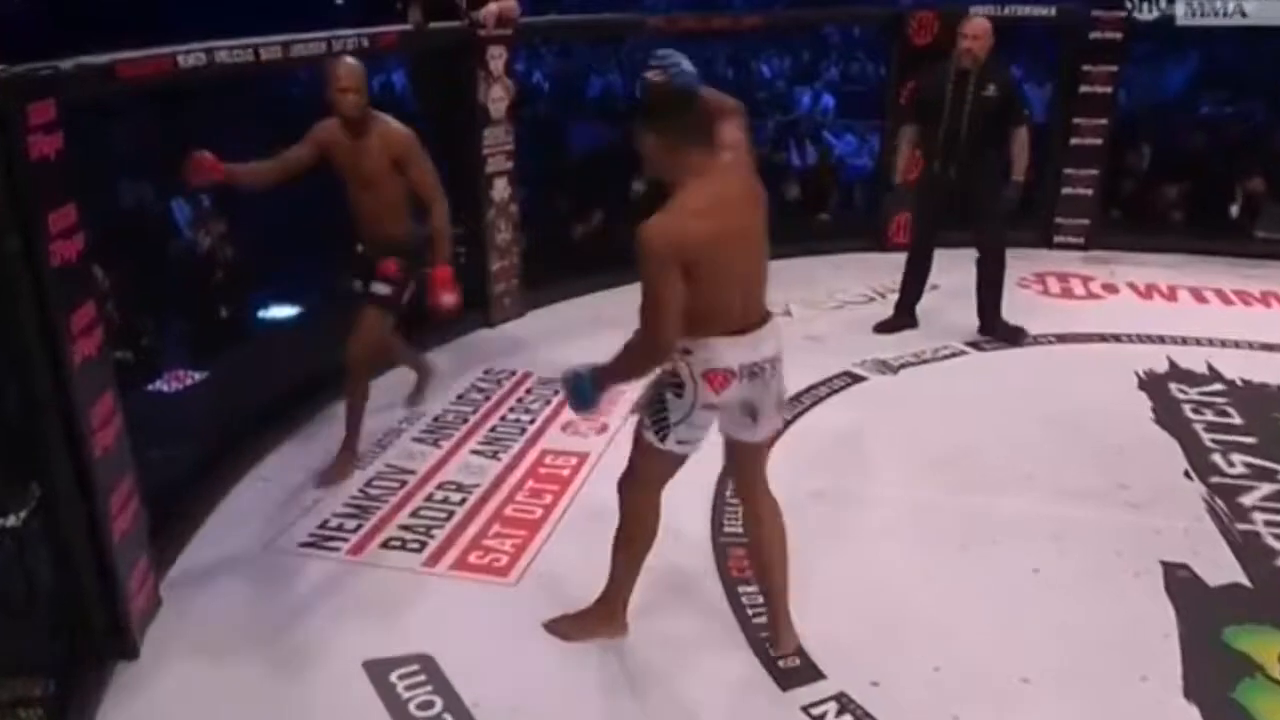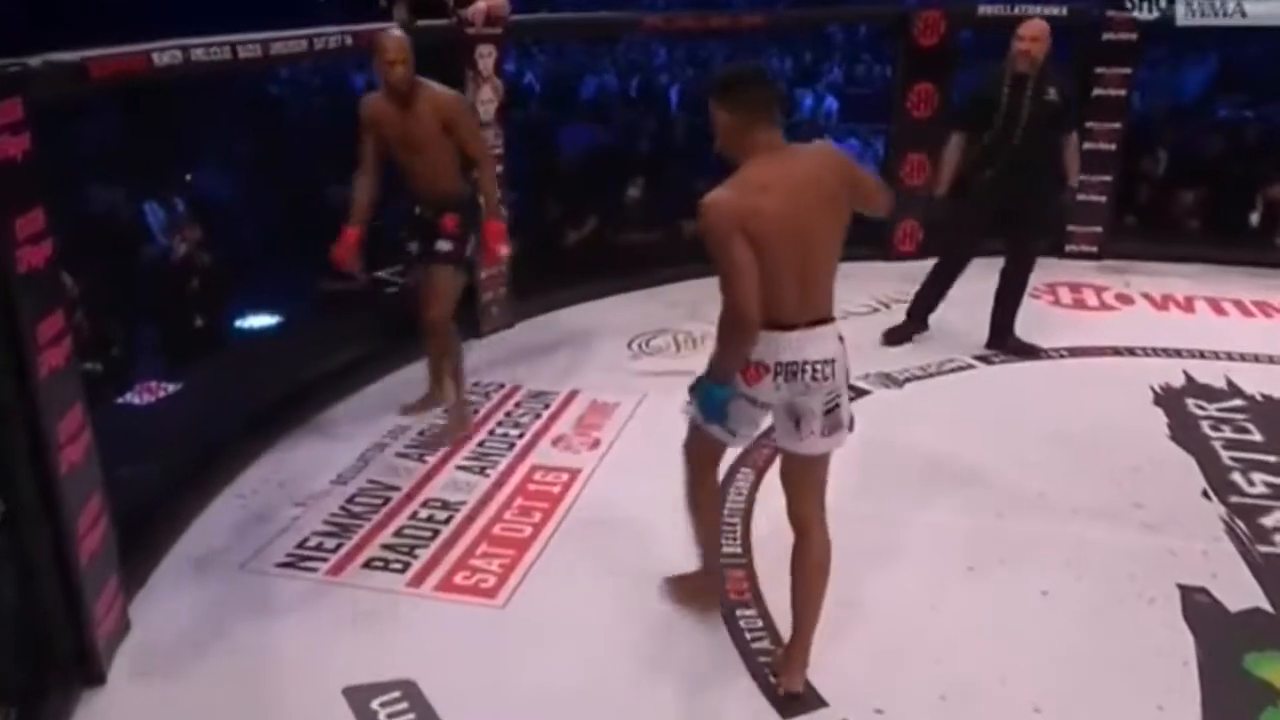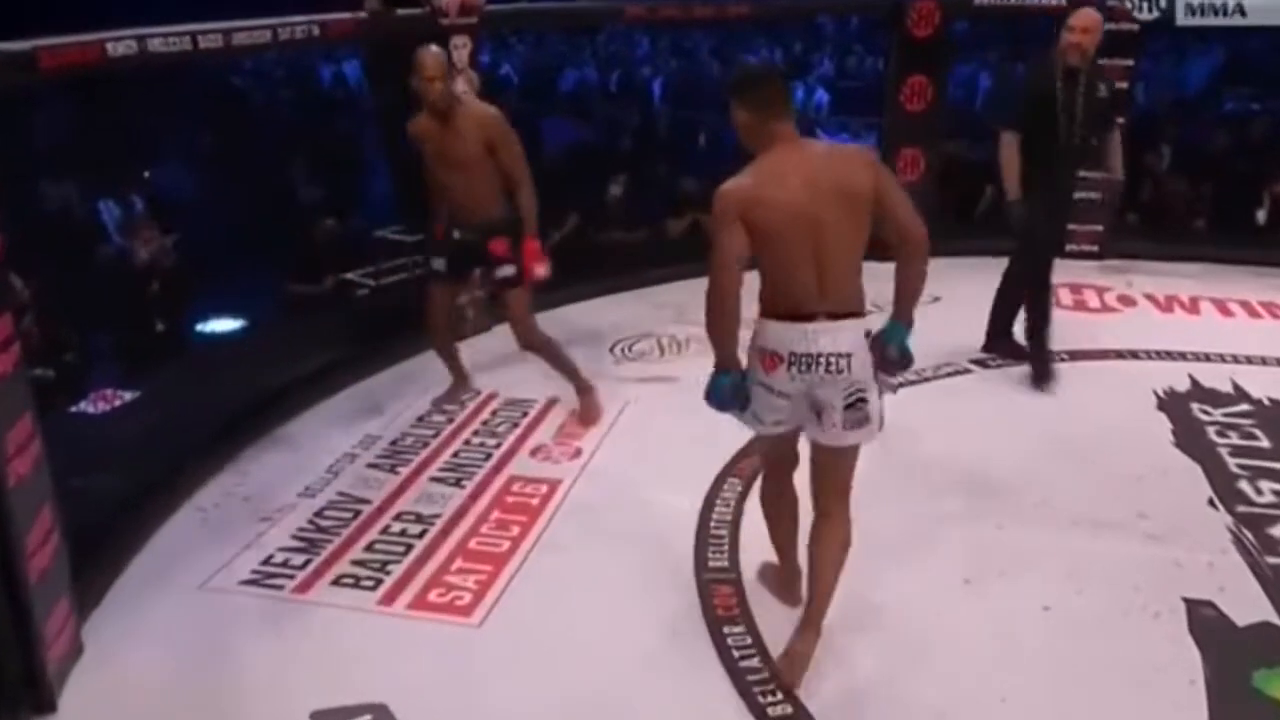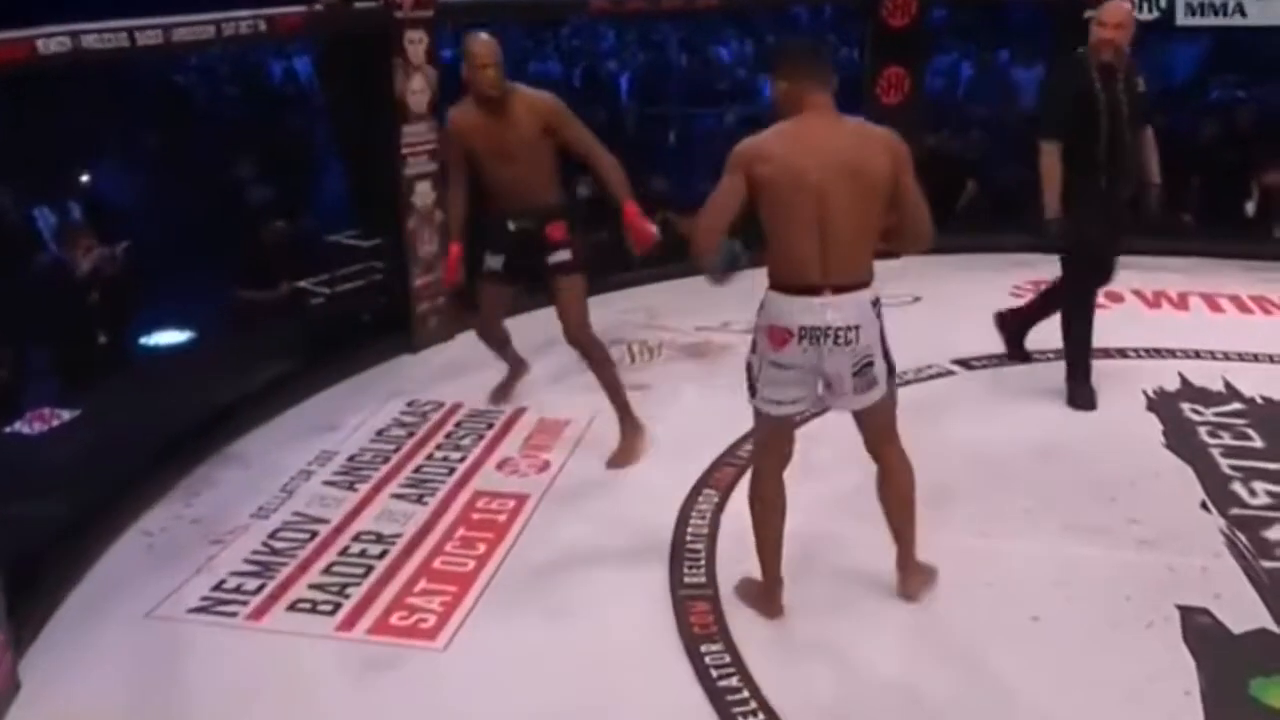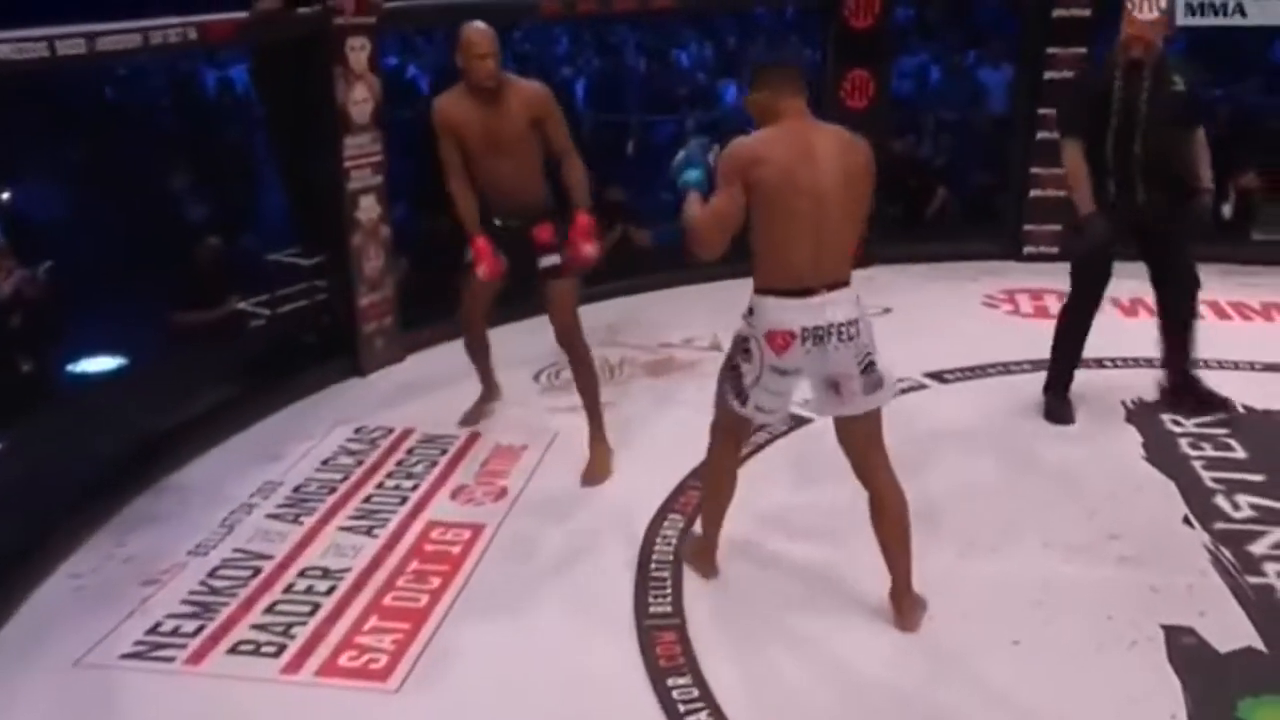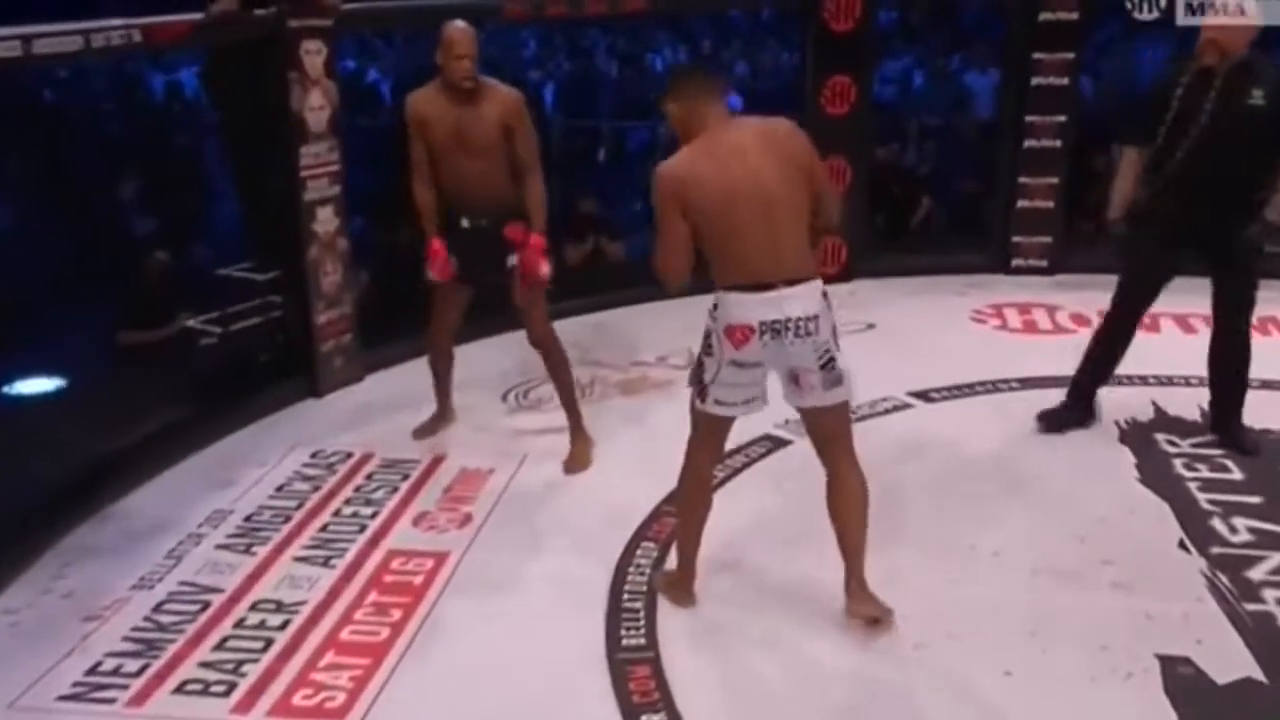
dt=0.3s
person 1, frame 1
left shoulder: (663, 233)
right shoulder: (740, 165)
left elbow: (657, 343)
right elbow: (727, 111)
left wrist: (599, 377)
left hip: (707, 363)
right hip: (762, 352)
left knee: (640, 488)
right knee: (753, 487)
left ankle: (611, 611)
right ankle: (781, 623)
person 1, frame 2
left shoulder: (723, 205)
right shoulder: (828, 161)
left elbow: (744, 313)
right elbow: (882, 202)
left wrist: (716, 379)
left hip: (758, 358)
right hip: (820, 352)
left knee: (701, 456)
right knee: (807, 509)
left ankle: (710, 577)
right ankle: (798, 659)
person 1, frame 3
left shoulder: (737, 194)
right shoulder: (858, 162)
left elbow: (724, 297)
right elbow: (915, 244)
left wrist: (725, 368)
right wrist: (899, 327)
left hip: (781, 343)
right hip: (849, 341)
left knee: (777, 468)
right knee: (832, 494)
left ankle: (788, 576)
right ankle: (807, 634)
person 1, frame 4
left shoulder: (755, 152)
right shoulder: (885, 145)
left elbow: (703, 239)
right elbow: (919, 236)
left wrist: (722, 257)
left hip: (787, 316)
right hip: (855, 314)
left knee: (769, 456)
right knee: (886, 447)
left ankle: (770, 587)
right ankle: (908, 568)
person 1, frame 5
left shoulder: (745, 153)
right shoulder: (857, 150)
left elbow: (707, 244)
left wrist: (691, 184)
left hip: (776, 318)
right hip: (842, 315)
left knee: (727, 438)
right knee: (873, 463)
left ankle: (705, 549)
right ankle: (904, 597)
person 1, frame 6
left shoulder: (674, 173)
right shoulder: (788, 134)
left elbow: (674, 276)
right elbow: (830, 217)
left hip: (739, 317)
right hip: (806, 307)
left knee: (703, 450)
right knee: (839, 455)
left ankle: (683, 578)
right ankle: (858, 589)
person 2, frame 1
left shoulder: (396, 138)
right shoulder: (327, 134)
left elbow: (436, 201)
right elbow: (277, 168)
left wrist: (442, 268)
right wrist: (221, 171)
left hip: (398, 254)
right hip: (368, 250)
left knee: (357, 356)
right knee: (376, 340)
left ankle: (348, 450)
right ankle: (422, 369)
person 2, frame 2
left shoulder: (446, 102)
right shoulder: (372, 108)
left elbow: (484, 162)
right elbow: (368, 172)
left wrist: (494, 221)
right wrist: (353, 231)
left hip: (456, 212)
right hip: (422, 212)
left knee: (437, 315)
right knee: (427, 309)
left ankle: (458, 405)
right ankle: (439, 388)
person 2, frame 3
left shoulder: (487, 120)
right shoulder: (418, 128)
left elbow: (522, 182)
left wrist: (533, 244)
left hip: (499, 234)
right hip: (455, 233)
left knee: (527, 337)
right knee: (436, 319)
left ankle: (584, 388)
right ankle: (461, 381)
person 2, frame 4
left shoulder: (542, 105)
right shoulder: (458, 122)
left elbow: (596, 154)
right elbow: (459, 184)
left wrist: (630, 211)
right wrist: (455, 245)
left hip: (552, 224)
right hip: (506, 227)
left knee: (578, 332)
right knee: (486, 323)
left ankle: (630, 425)
right ankle: (516, 364)
person 2, frame 5
left shoulder: (535, 97)
right shoulder: (446, 111)
left elbow: (569, 158)
right elbow: (457, 181)
left wrist: (583, 220)
right wrist: (479, 242)
left hip: (542, 222)
right hip: (492, 222)
left knee: (568, 334)
right knee: (471, 320)
left ankle: (598, 439)
right ankle: (489, 389)
person 2, frame 6
left shoulder: (508, 102)
right shoulder: (419, 107)
left elbow: (531, 173)
right elbow: (422, 179)
left wrist: (537, 240)
right wrist: (435, 243)
left hip: (509, 224)
right hip: (458, 226)
left knee: (541, 334)
right knee: (440, 332)
left ankle: (579, 432)
right ankle: (444, 408)
person 3, frame 1
left shoulder: (1002, 83)
right shoulder: (934, 79)
left elbow: (1019, 131)
right elbow: (911, 128)
left wrist: (1016, 179)
right wrist: (900, 175)
left hip: (982, 177)
right hip: (936, 174)
left knee: (991, 245)
right knee: (921, 242)
left ankle: (990, 319)
right ankle: (905, 312)
person 3, frame 2
left shoulder: (1055, 91)
right shoulder: (990, 86)
left elbow: (1068, 137)
right elbow: (960, 137)
left wrist: (1070, 184)
right wrist: (941, 190)
left hip: (1033, 191)
right hip: (987, 184)
left knee: (1021, 261)
right knee: (956, 253)
left ankle: (1002, 333)
right ankle: (916, 318)
person 3, frame 3
left shoulder: (1099, 84)
right shoulder: (1037, 79)
left elbow: (1109, 132)
right elbow: (1010, 138)
left wrist: (1116, 177)
right wrist: (1013, 196)
left hip: (1062, 187)
right hip: (1033, 188)
left knee: (1027, 263)
right knee: (1037, 265)
left ankle: (999, 335)
right ankle: (1039, 353)
person 3, frame 4
left shoulder: (1132, 78)
right shoulder: (1070, 79)
left elbow: (1143, 130)
right elbow: (1050, 149)
left wrist: (1153, 180)
right wrist: (1053, 211)
left hip: (1113, 194)
right hip: (1079, 198)
left knee: (1094, 275)
right knee: (1083, 283)
left ankle: (1016, 322)
right ankle: (1078, 375)
person 3, frame 5
left shoulder: (1174, 75)
right shoulder: (1097, 78)
left elbow: (1193, 133)
right elbow: (1072, 145)
left wrist: (1205, 189)
right wrist: (1087, 211)
left hip: (1163, 202)
right hip: (1107, 203)
left knee: (1181, 290)
right knee: (1084, 298)
left ankle: (1182, 384)
right ankle: (1057, 389)
person 3, frame 6
right shoulder: (1179, 83)
right elbow: (1137, 149)
right wrist: (1117, 212)
left hip: (1235, 223)
right hip: (1168, 214)
left knee: (1233, 322)
right knee: (1126, 308)
left ankle: (1227, 418)
right ankle: (1079, 402)
